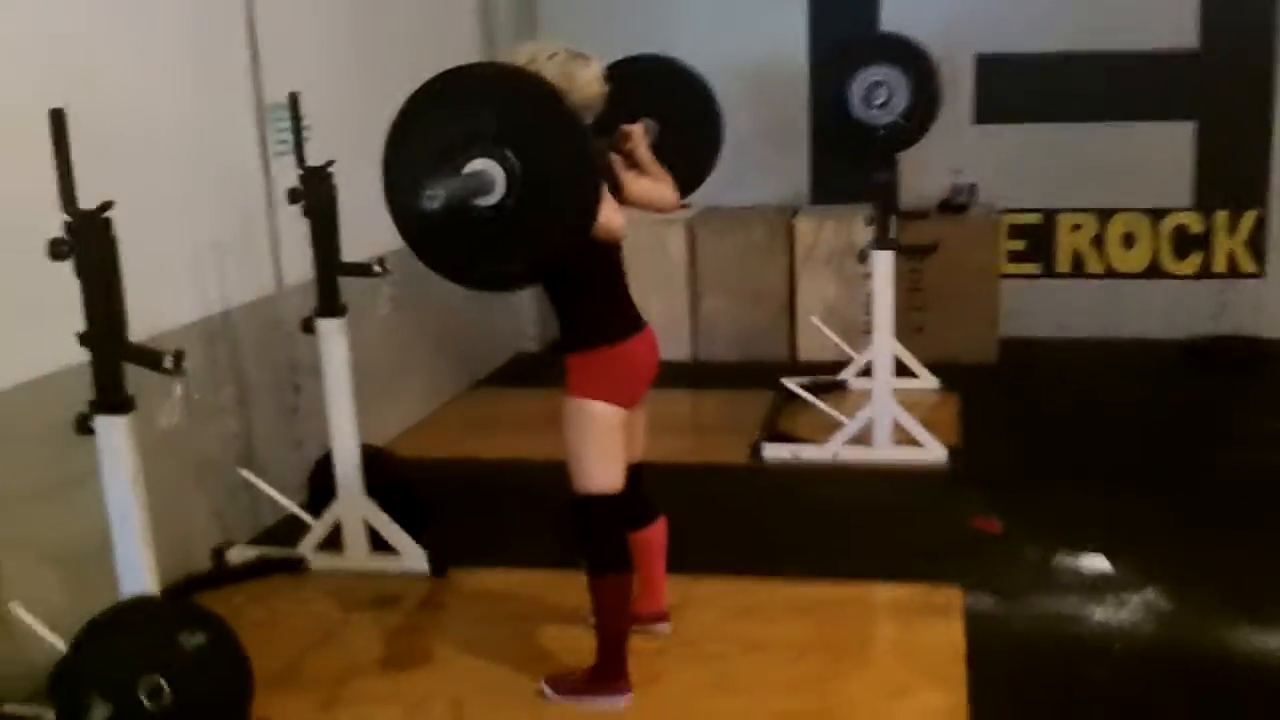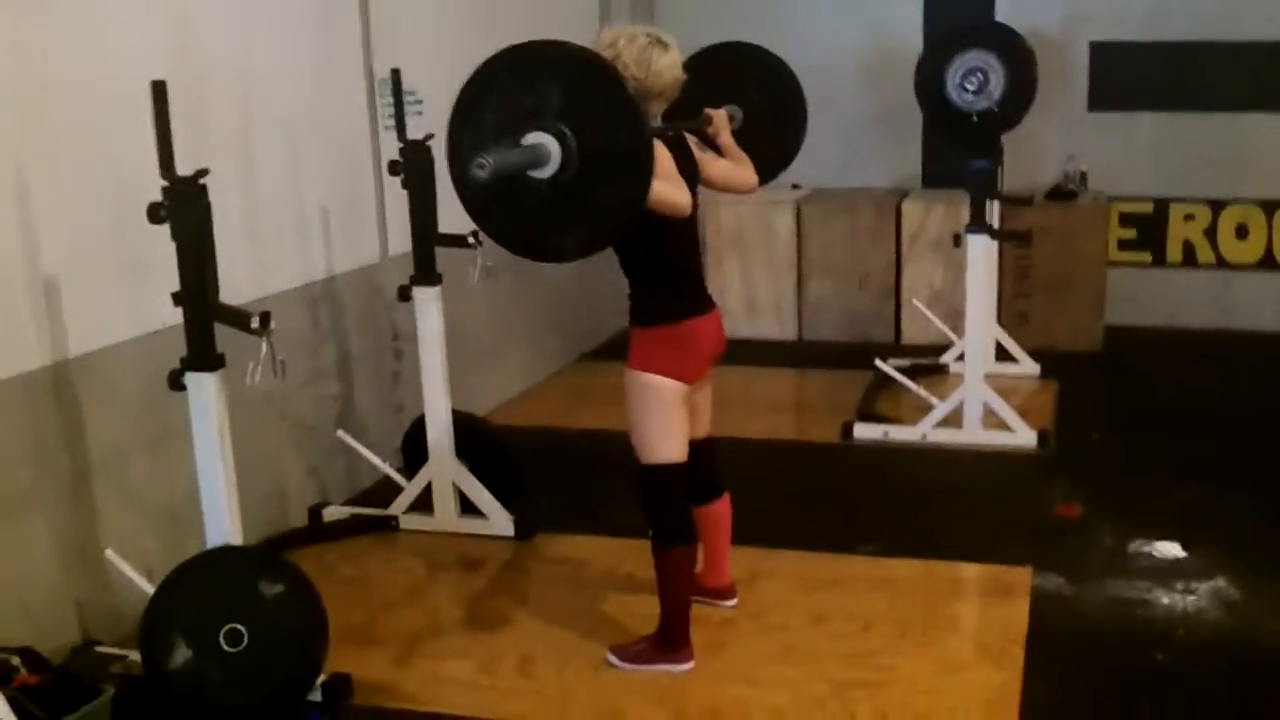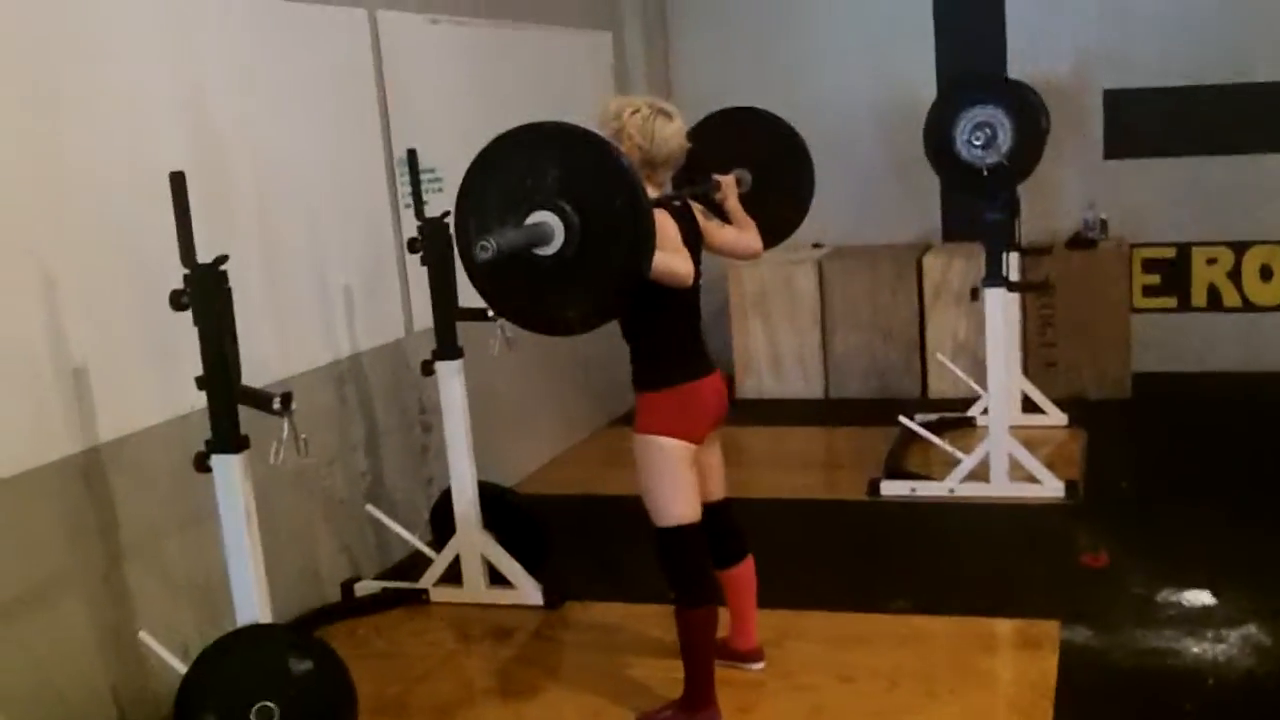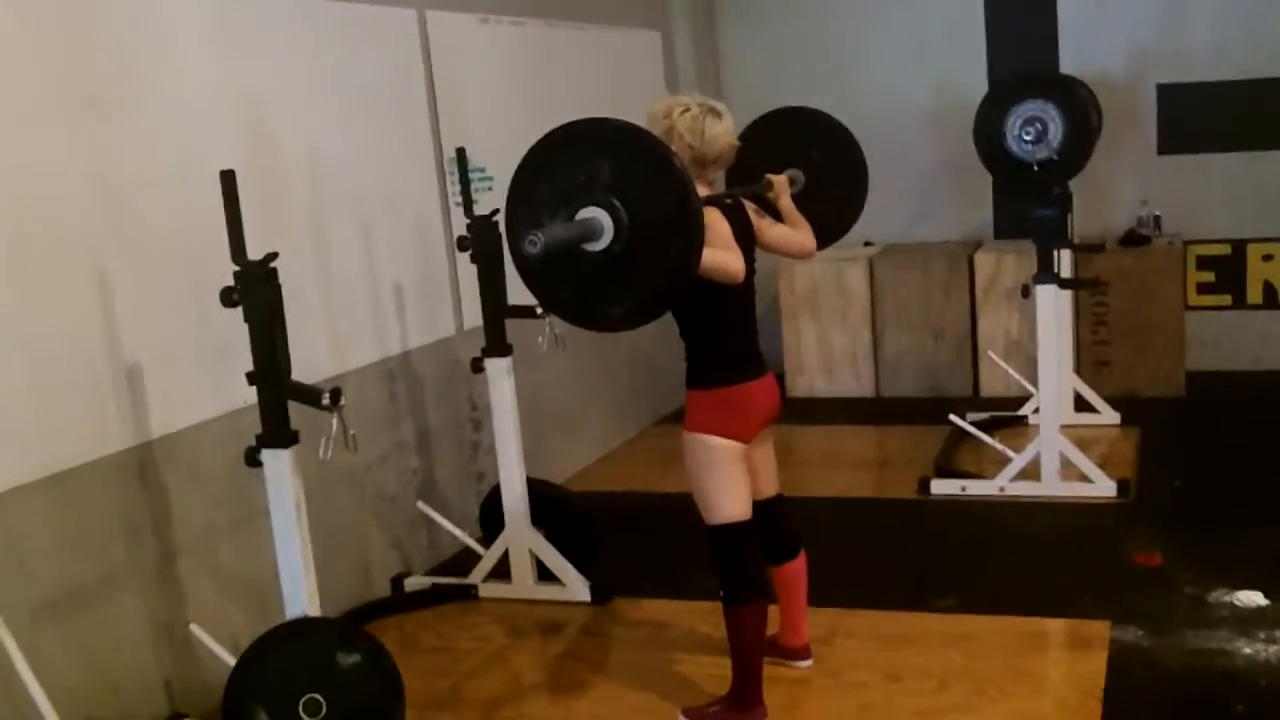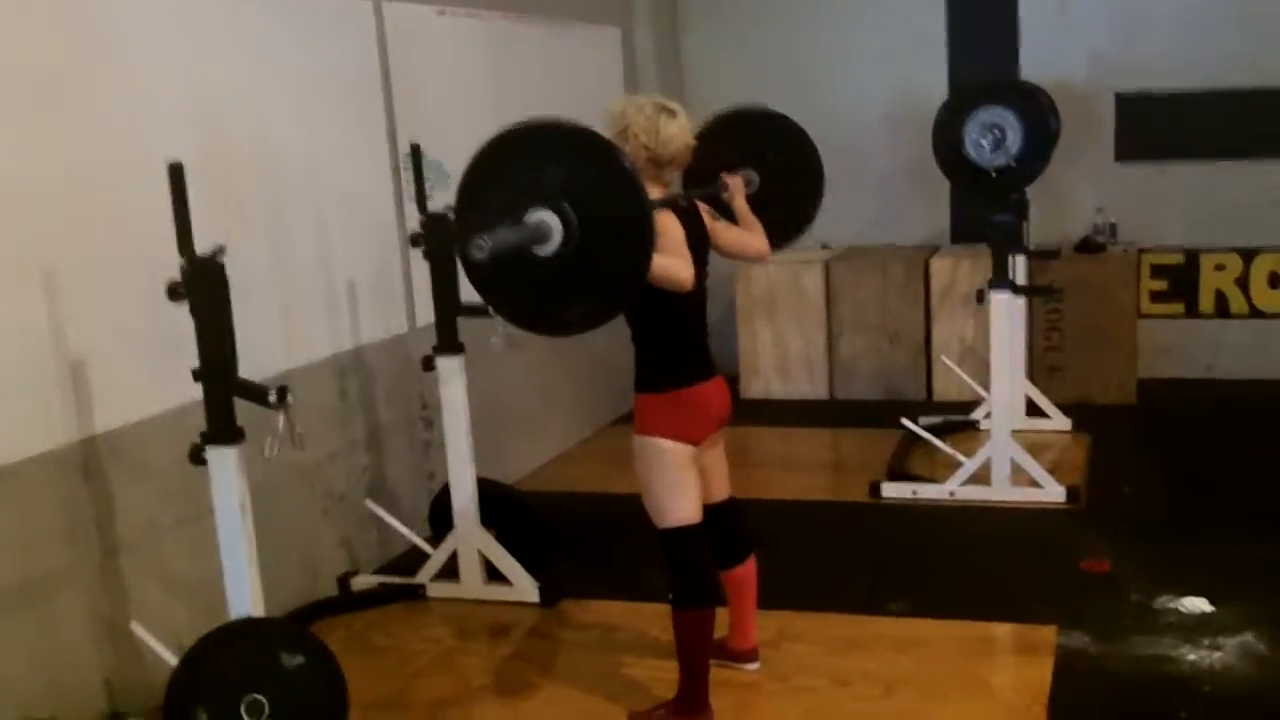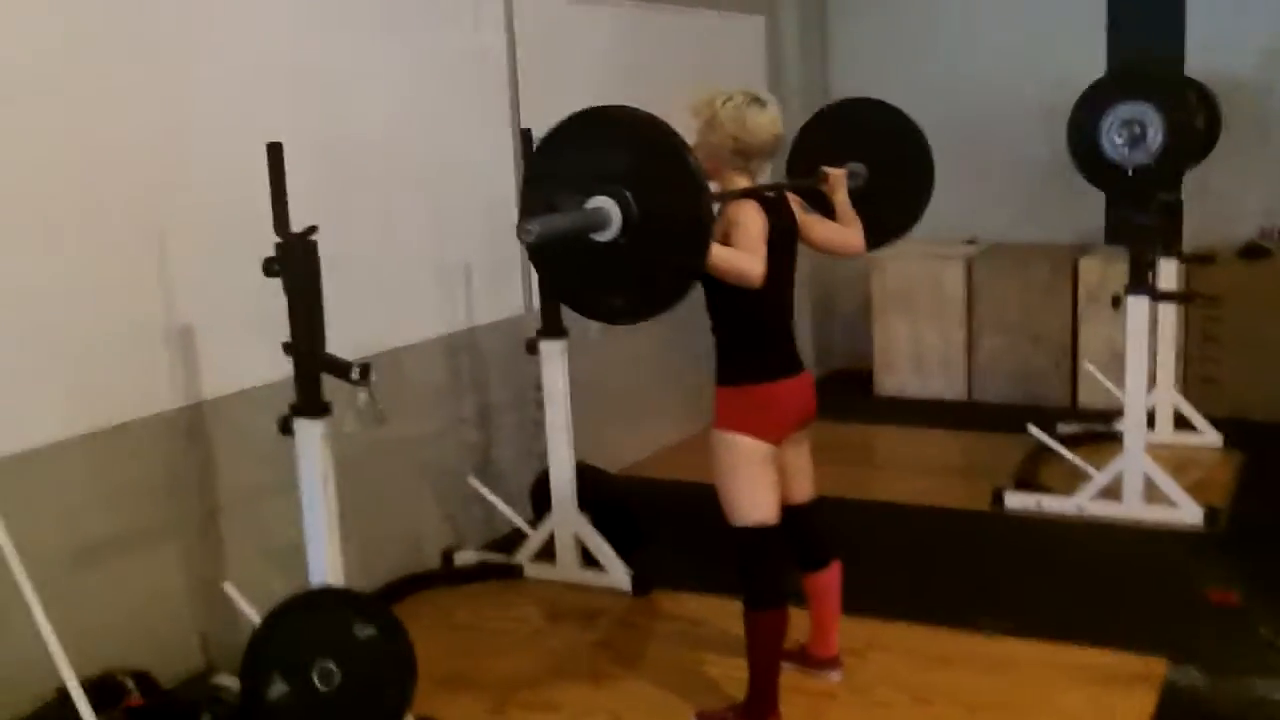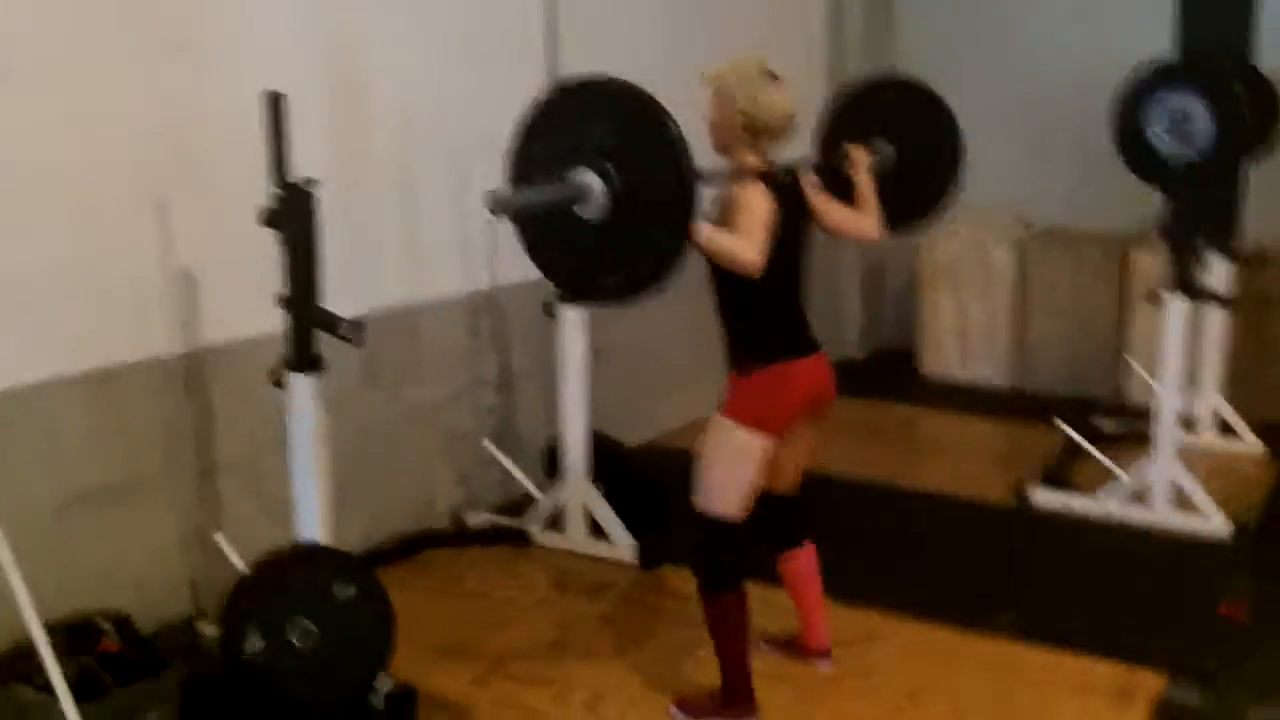
dt=0.5s
person 1, frame 1
right shoulder: (599, 159)
left elbow: (611, 224)
right elbow: (668, 194)
right wrist: (640, 148)
left hip: (601, 358)
right hip: (631, 343)
left knee: (596, 514)
right knee: (629, 489)
left ankle: (609, 674)
right ankle: (650, 605)
person 1, frame 2
right shoulder: (678, 141)
left elbow: (676, 200)
right elbow: (745, 179)
right wrist: (722, 132)
left hip: (665, 336)
right hip: (700, 322)
left knee: (663, 486)
right knee: (697, 463)
left ankle: (672, 641)
right ankle: (717, 578)
person 1, frame 3
right shoulder: (684, 209)
left elbow: (679, 270)
right elbow: (751, 244)
right wrist: (730, 198)
left hip: (669, 400)
right hip: (703, 386)
left knee: (681, 548)
right knee: (717, 522)
right ankle: (744, 641)
person 1, frame 4
left shoulder: (697, 216)
right shoulder: (737, 208)
left elbow: (731, 268)
right elbow: (804, 243)
right wrist: (782, 196)
left hip: (719, 399)
right hip: (756, 385)
left knee: (733, 547)
right knee: (770, 518)
right ankle: (793, 639)
person 1, frame 5
left shoulder: (652, 219)
right shoulder: (692, 210)
left elbow: (679, 275)
right elbow: (757, 247)
right wrist: (738, 199)
left hip: (670, 403)
right hip: (706, 389)
left knee: (685, 550)
right knee: (723, 522)
right ankle: (741, 642)
person 1, frame 6
left shoulder: (740, 211)
right shoulder: (782, 204)
left elbow: (751, 270)
right elbow: (852, 242)
right wrist: (839, 192)
left hip: (750, 401)
right hip: (791, 386)
left knee: (759, 550)
right knee: (802, 523)
right ankle: (822, 649)
person 1, frame 7
left shoulder: (749, 193)
right shoulder: (798, 184)
left elbow: (747, 257)
right elbow: (870, 228)
right wrist: (863, 174)
left hip: (766, 384)
right hip: (808, 372)
left knee: (715, 540)
right knee: (778, 513)
right ankle: (814, 637)
